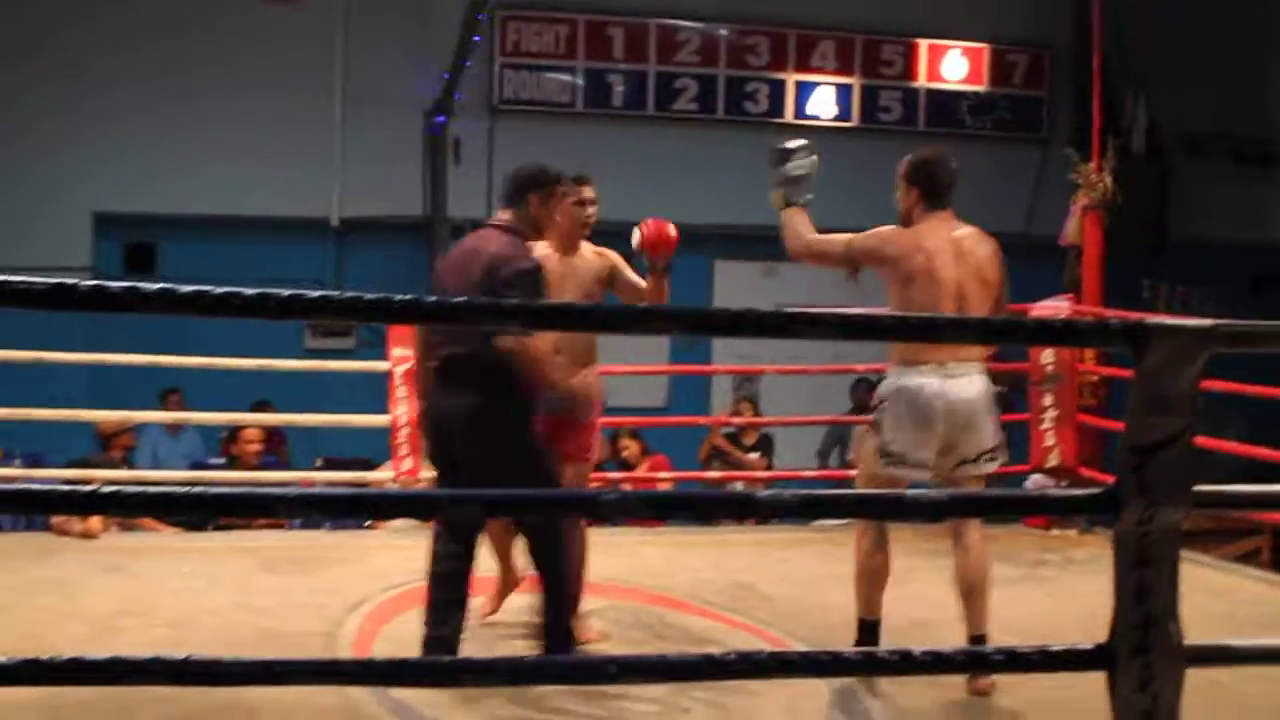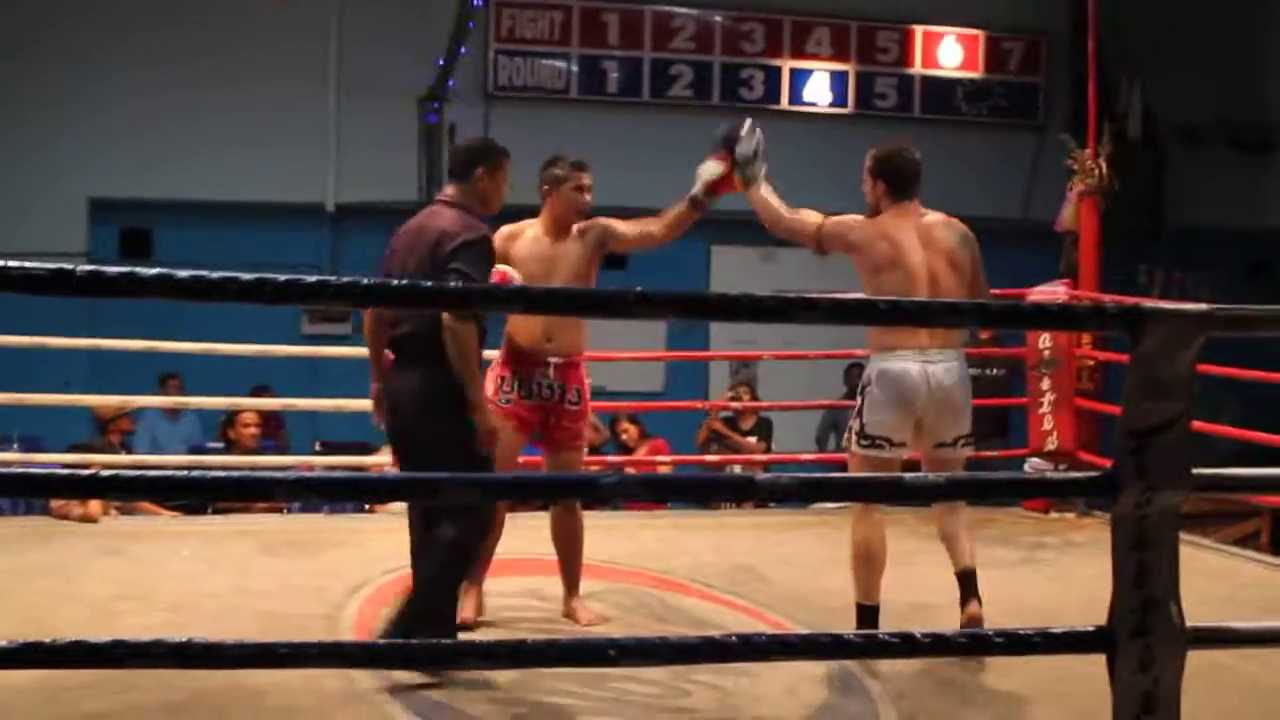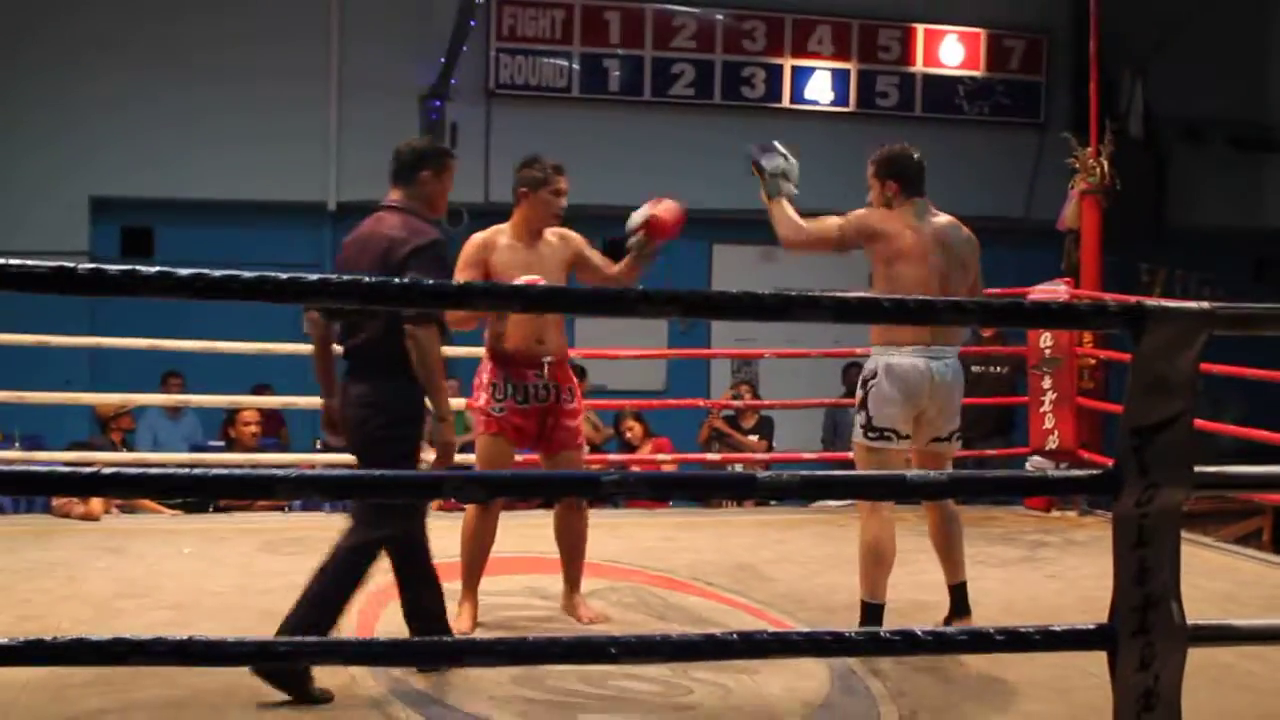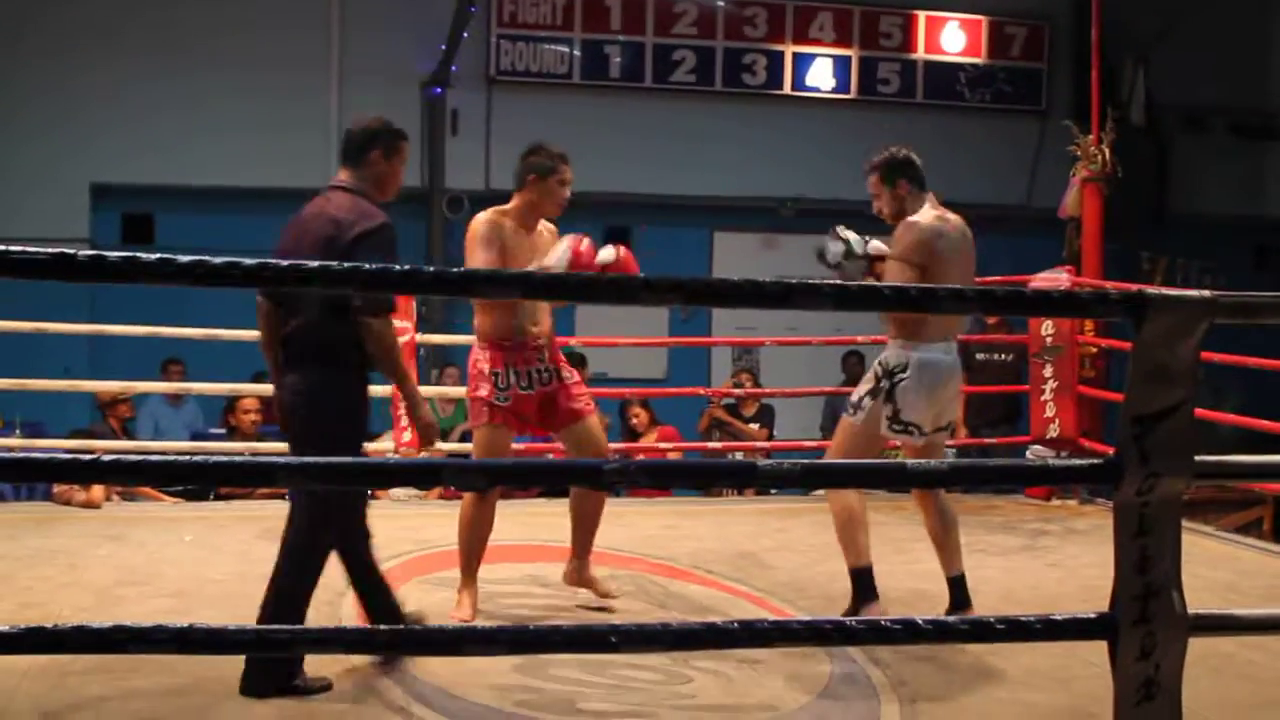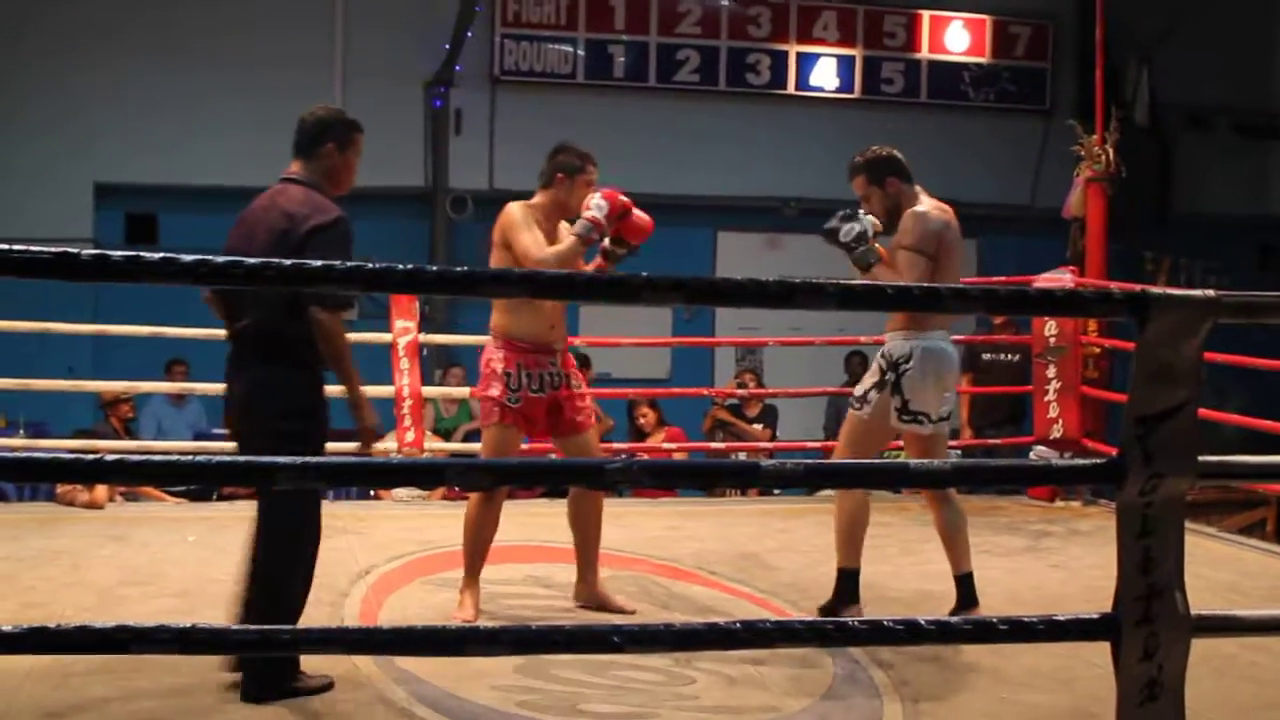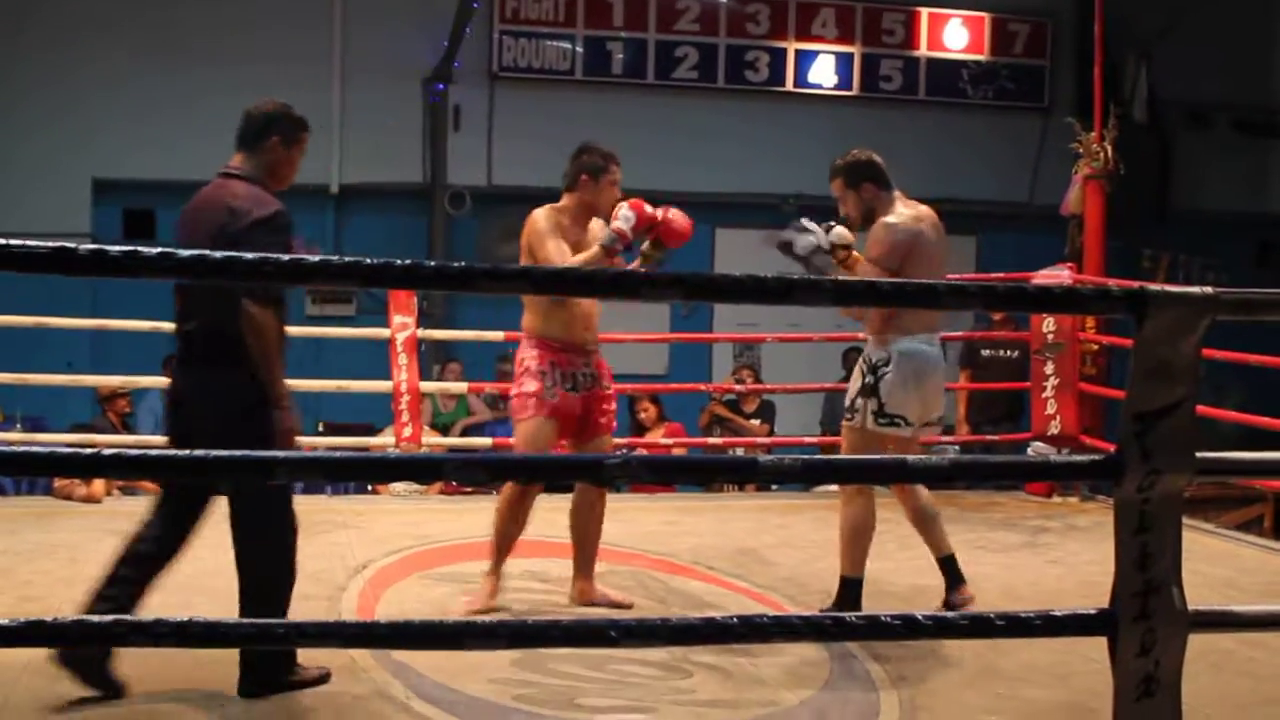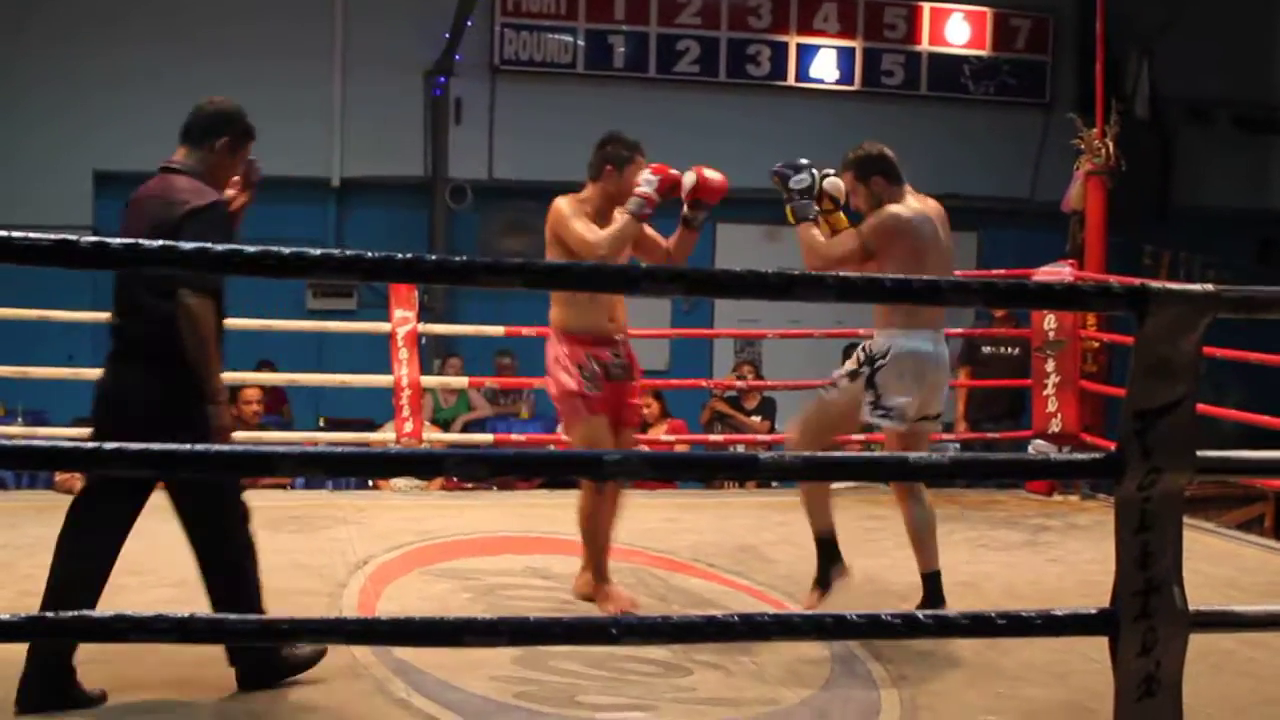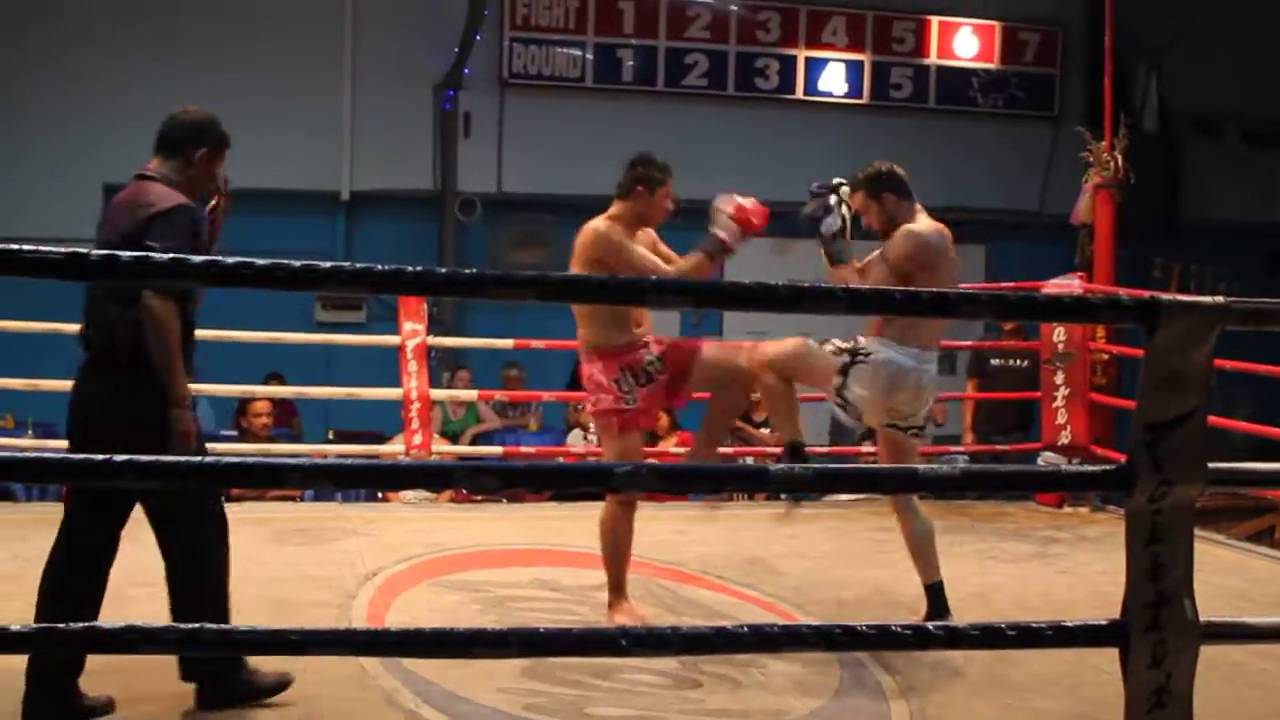
dt=0.2s
person 1, frame 1
left shoulder: (457, 252)
right shoulder: (519, 262)
left elbow: (426, 331)
right elbow: (513, 344)
left wrist: (428, 397)
right wrist: (568, 385)
left hip: (445, 402)
right hip: (493, 408)
left knee: (456, 528)
right knee: (547, 526)
left ankle: (439, 648)
right ankle: (560, 645)
person 1, frame 2
left shoulder: (409, 230)
right shoulder: (469, 234)
left elbow: (376, 314)
right elbow: (456, 322)
left wrist: (380, 380)
right wrist: (480, 404)
left hip: (404, 383)
right hip: (441, 387)
left knee: (429, 511)
right knee: (470, 512)
left ankle: (418, 631)
right ankle: (416, 630)
person 1, frame 3
left shoulder: (358, 237)
right shoulder: (422, 238)
left elbow: (320, 322)
right elbow: (419, 331)
left wrist: (330, 396)
right wrist: (441, 413)
left hip: (359, 389)
right hip: (395, 395)
left knee: (400, 517)
right knee: (382, 525)
left ankle: (432, 635)
person 1, frame 4
left shoulder: (304, 218)
right shoulder: (369, 222)
left elbow: (267, 307)
right elbow: (373, 322)
right wrist: (414, 401)
left hip: (299, 381)
right hip: (335, 384)
left knee: (342, 509)
right knee: (317, 521)
left ankle: (387, 621)
right ankle: (271, 664)
person 1, frame 5
left shoulder: (255, 211)
right shoulder: (323, 218)
left elbow: (217, 296)
right elbow: (324, 317)
right wrist: (359, 401)
left hip: (245, 379)
right hip: (288, 385)
left knee: (284, 515)
right knee: (289, 523)
left ankle: (256, 647)
right ankle: (272, 670)
person 1, frame 6
left shoulder: (200, 205)
right shoulder: (264, 211)
right elbow: (257, 311)
right wrist: (280, 402)
left hip: (192, 377)
right hip: (235, 386)
left knee: (172, 516)
right knee: (267, 524)
left ankle: (91, 638)
right ankle: (268, 665)
person 1, frame 7
left shoulder: (144, 199)
right shoulder: (202, 204)
right elbow: (194, 302)
left wrist: (231, 210)
right wrist: (216, 398)
left hip: (125, 381)
right hip: (172, 387)
left knee: (95, 523)
right knee: (221, 525)
right ankle: (259, 658)
person 1, frame 8
left shoulder: (122, 206)
right shoulder: (172, 208)
right elbow: (158, 305)
left wrist: (209, 226)
right wrist: (181, 402)
left hip: (96, 392)
right hip: (139, 397)
left knee: (84, 540)
right knee: (196, 533)
person 2, frame 1
left shoulder: (894, 243)
right shoulder: (987, 248)
left elbow: (801, 246)
right elbow: (997, 320)
left wrist: (790, 194)
left hip: (913, 388)
right hip: (972, 388)
left knee: (872, 516)
right knee: (966, 526)
left ankle: (868, 640)
person 2, frame 2
left shoulder: (865, 233)
right shoulder: (958, 233)
left elbow: (782, 220)
right elbow: (981, 303)
left wrist: (750, 170)
left hip: (893, 372)
right hip: (949, 371)
left knee: (868, 504)
right knee: (947, 492)
left ankle: (867, 628)
right ankle: (969, 595)
person 2, frame 3
left shoulder: (879, 224)
right shoulder: (962, 236)
left elbow: (795, 235)
right elbow: (974, 303)
left wrist: (776, 187)
left hip: (894, 369)
right hip: (946, 368)
left knee: (876, 501)
right knee: (935, 493)
left ankle: (871, 625)
right ankle: (960, 609)
person 2, frame 4
left shoulder: (915, 229)
right shoulder: (958, 228)
left elbow: (896, 308)
left wrist: (855, 266)
right wrist: (881, 264)
left hip: (911, 363)
right hip: (946, 362)
right knee: (926, 485)
left ankle: (865, 598)
right ankle: (960, 602)
person 2, frame 5
left shoulder: (918, 219)
right shoulder: (939, 214)
left wrist: (863, 258)
right wrist: (874, 248)
left hip: (912, 353)
right hip: (935, 353)
left knee: (847, 467)
right knee: (935, 482)
left ankle: (846, 596)
right ankle: (966, 600)
person 2, frame 6
left shoulder: (889, 229)
right shoulder: (926, 217)
left elbow: (867, 309)
right wrist: (846, 254)
left hip: (895, 358)
right hip: (928, 355)
left knee: (856, 484)
right knee: (902, 477)
left ankle: (848, 603)
right ankle: (954, 582)
person 2, frame 7
left shoulder: (894, 219)
right shoulder: (931, 211)
left elbow: (823, 259)
right elbow: (864, 253)
left wrist: (798, 206)
right wrist: (828, 208)
left hip: (896, 353)
right hip: (933, 354)
left knee: (802, 440)
right knee: (906, 481)
left ankle: (828, 562)
right ankle: (932, 598)
person 2, frame 8
left shoulder: (914, 238)
right shoulder: (933, 234)
right elbow: (871, 274)
left wrist: (835, 244)
right wrist: (840, 231)
left hip: (881, 361)
right hip: (920, 372)
left knee: (767, 358)
right knee: (902, 494)
right ankle: (938, 609)
person 3, frame 1
left shoulder: (603, 261)
right shoulder: (523, 256)
left elbow: (651, 304)
left wrist: (659, 268)
left ankle: (572, 609)
right ankle: (507, 574)
person 3, frame 2
left shoulder: (594, 235)
right shoulder: (509, 237)
left elbow: (659, 232)
left wrist: (699, 197)
left hip: (567, 376)
right hip: (514, 370)
left ankle: (571, 595)
right ankle: (473, 588)
person 3, frame 3
left shoulder: (565, 242)
right shoulder: (482, 245)
left elbow: (616, 281)
right elbow: (454, 316)
left wrist: (644, 245)
left hip: (555, 377)
right hip: (502, 377)
left knee: (574, 491)
right knee: (489, 493)
left ankle: (573, 594)
right ankle: (468, 599)
person 3, frame 4
left shoulder: (550, 234)
right shoulder: (487, 225)
right elbow: (483, 291)
left wrist: (597, 271)
right wrist: (549, 268)
left hip: (548, 360)
right hip: (498, 363)
left knee: (597, 454)
right knee: (486, 481)
left ankle: (579, 565)
right ankle: (468, 587)
person 3, frame 5
left shoulder: (566, 230)
right shoulder: (516, 215)
right elbow: (545, 266)
left wrist: (613, 251)
right wrist: (588, 228)
left hip: (558, 363)
right hip: (512, 363)
right knee: (494, 481)
left ankle: (588, 583)
right ankle: (469, 588)
person 3, frame 6
left shoulder: (597, 230)
right shoulder: (544, 222)
right elbow: (567, 275)
left wrist: (652, 252)
right wrist: (613, 240)
left hip: (589, 364)
right hip: (544, 362)
left knee: (596, 477)
right knee: (527, 475)
left ankle: (584, 582)
right ankle: (493, 576)
person 3, frame 7
left shoulder: (626, 218)
right shoulder: (565, 209)
left elbow: (671, 260)
right elbow: (599, 251)
left wrist: (693, 217)
right wrist: (638, 207)
left hip: (618, 354)
right hip: (575, 356)
left knee: (614, 472)
left ankle: (591, 577)
right ankle: (601, 582)
person 3, frame 8
left shoulder: (643, 235)
right shoulder: (600, 234)
left elbow: (690, 279)
right elbow: (667, 279)
left wrist: (719, 244)
right wrist: (719, 242)
left hip: (650, 354)
right hip: (610, 369)
left knee: (738, 370)
right knee: (624, 489)
left ankle: (700, 460)
right ankle: (617, 600)
